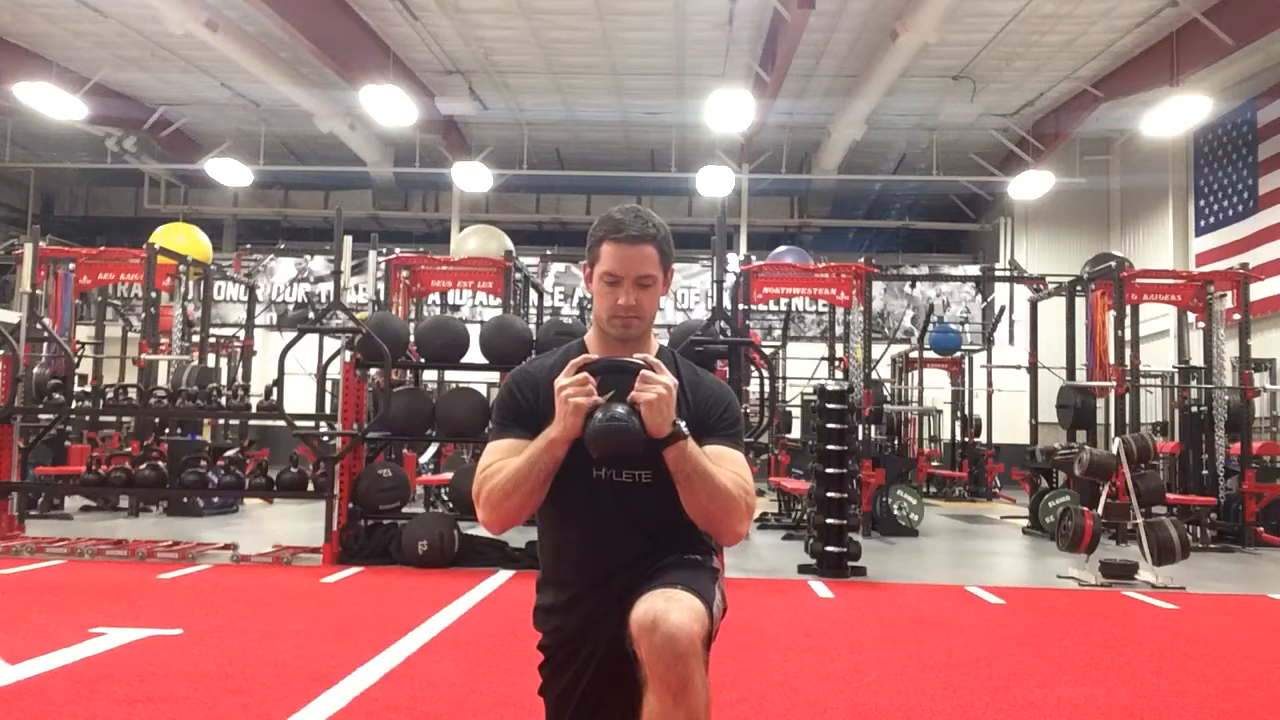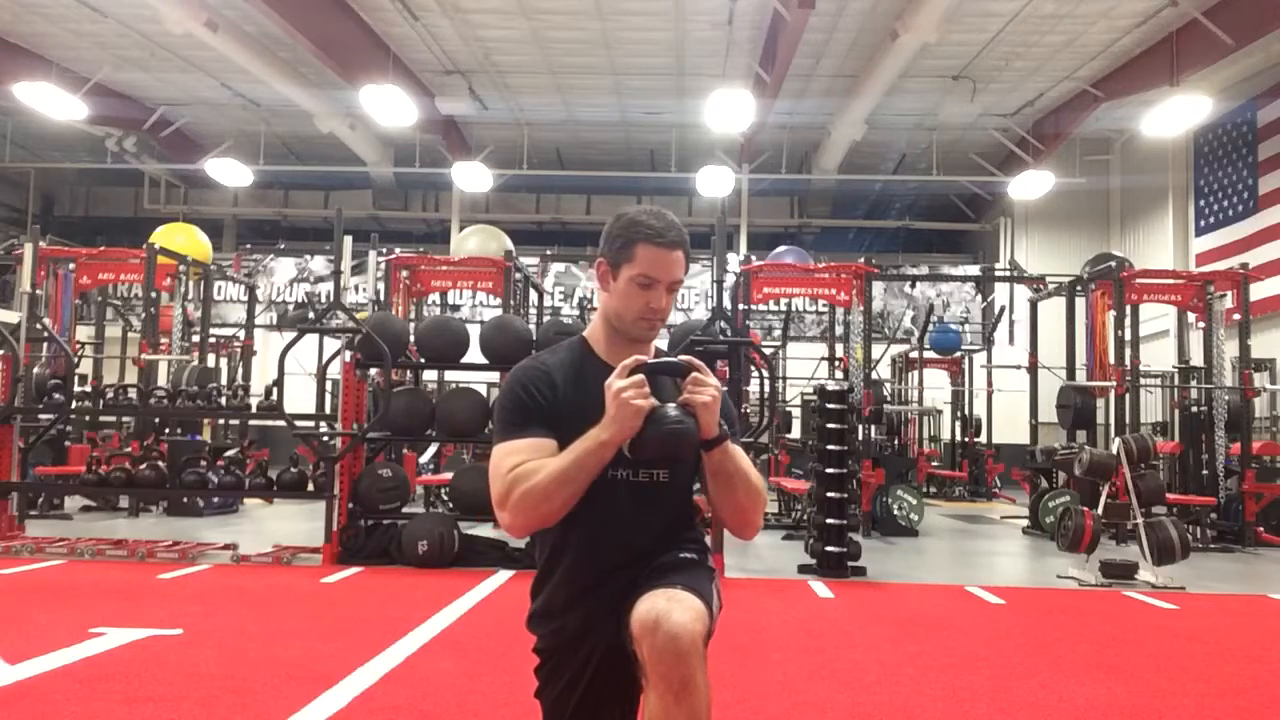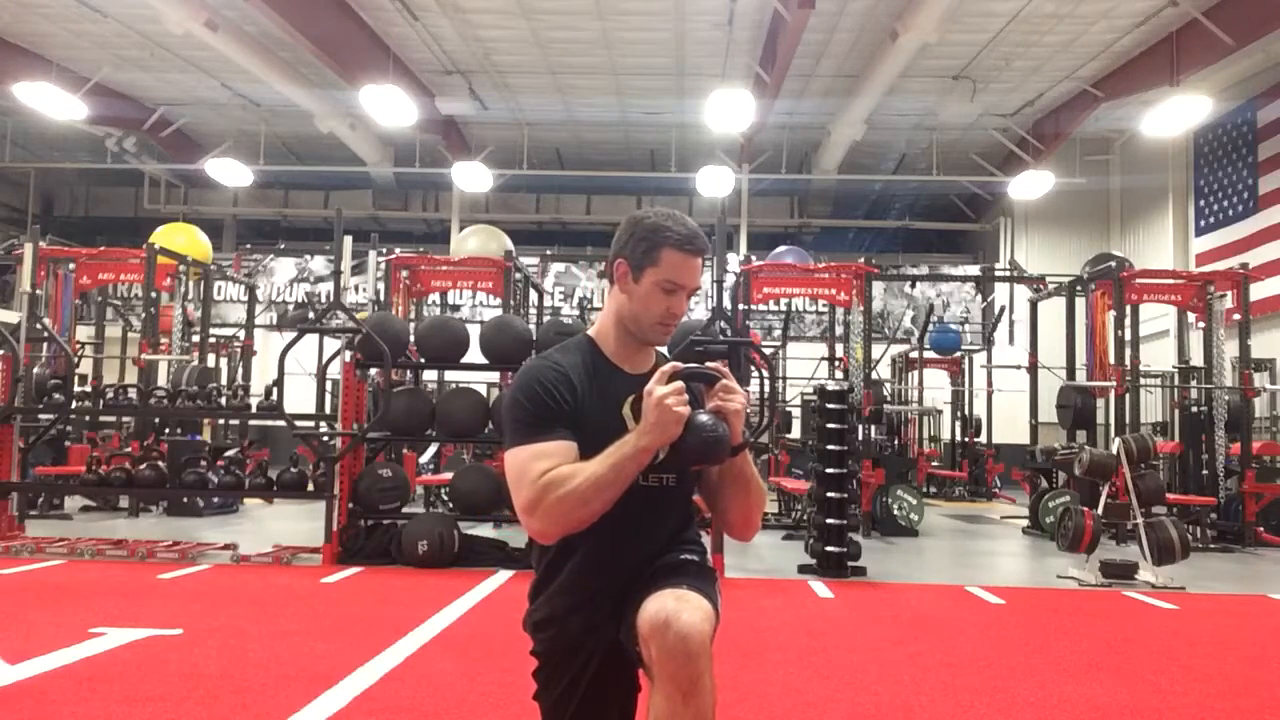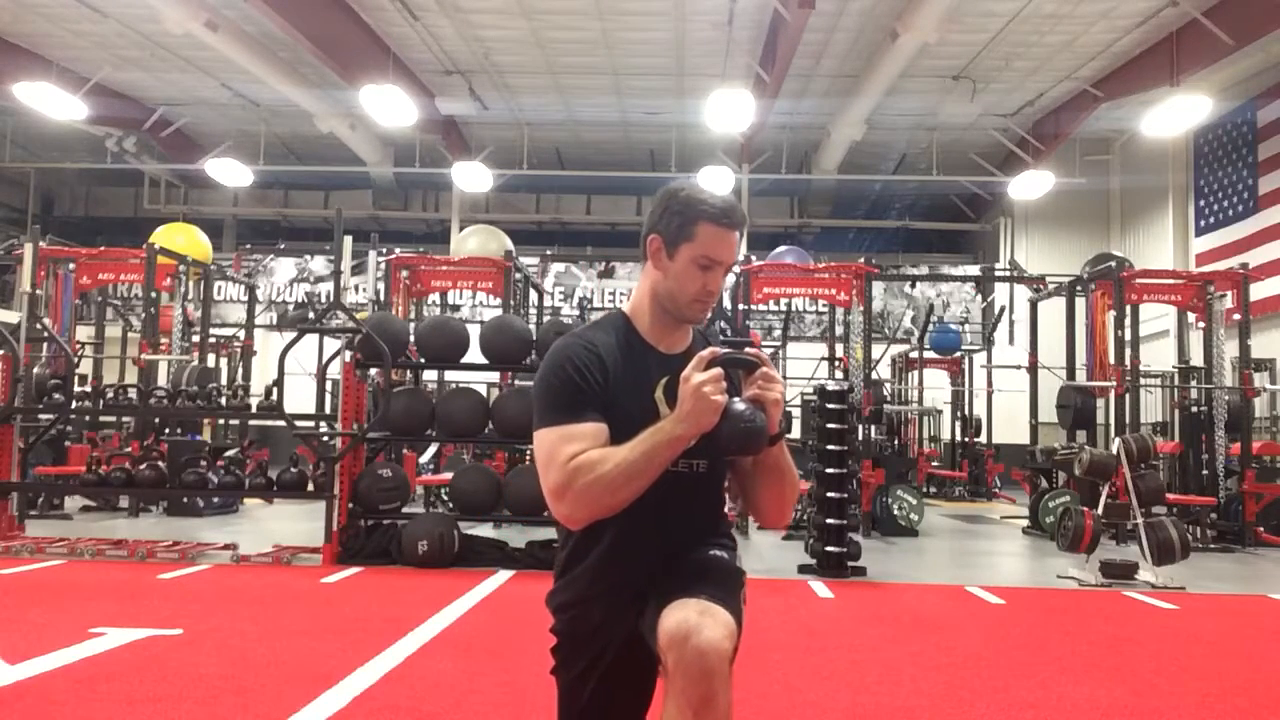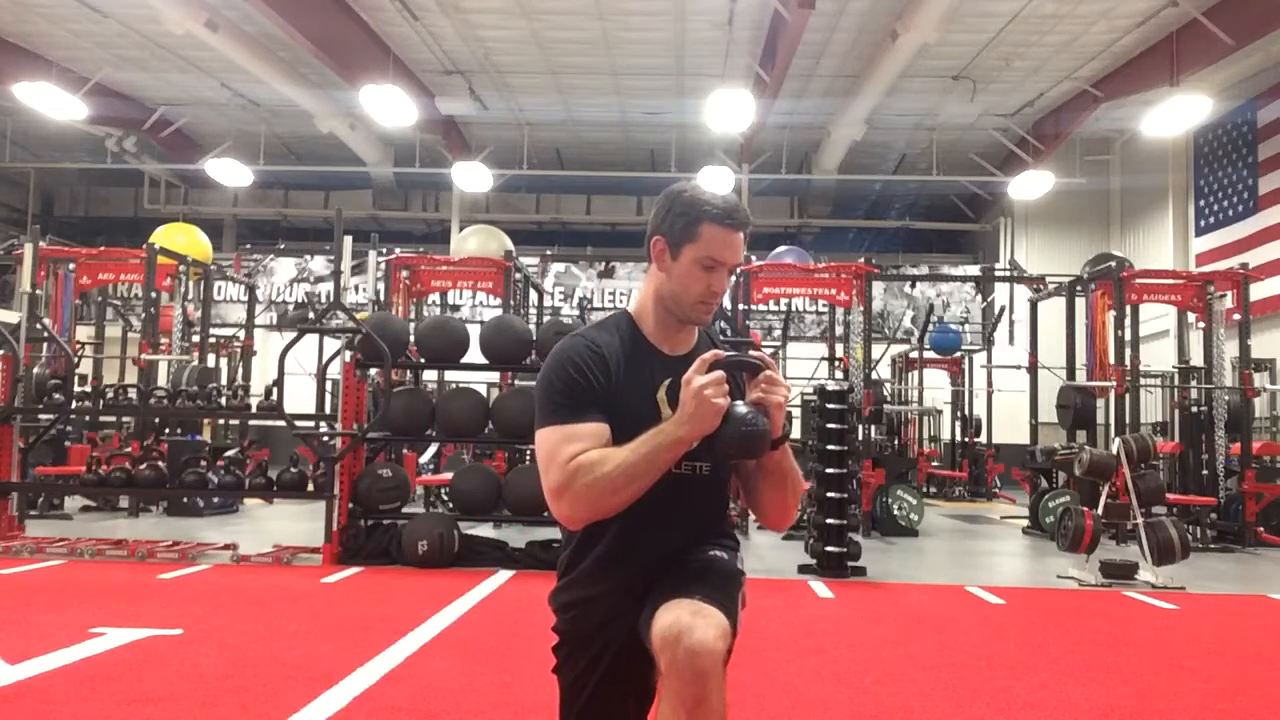
dt=1s
person 1, frame 1
left shoulder: (704, 393)
right shoulder: (534, 383)
left elbow: (733, 524)
right elbow: (493, 513)
left wrist: (671, 432)
right wrist: (561, 429)
left hip: (674, 576)
right hip: (574, 603)
left knee: (667, 631)
person 1, frame 2
left shoulder: (693, 386)
right shoulder: (539, 380)
left elbow: (746, 522)
right elbow: (515, 511)
left wrist: (713, 434)
right wrist: (612, 428)
left hip: (669, 572)
right hip: (573, 604)
left knee: (669, 632)
person 1, frame 3
left shoulder: (689, 386)
right shoulder: (548, 379)
left elbow: (742, 525)
right elbow: (542, 516)
left wrist: (733, 440)
right wrist: (647, 436)
left hip: (669, 574)
right hip: (576, 609)
left knee: (679, 630)
person 1, frame 4
left shoulder: (724, 368)
right shoulder: (581, 357)
left elbow: (774, 514)
right elbow: (571, 500)
left wrist: (769, 429)
right wrist: (682, 423)
left hip: (696, 563)
right hip: (600, 590)
left knee: (701, 646)
person 1, frame 5
left shoulder: (728, 369)
right shoulder: (584, 357)
left elbow: (777, 515)
right elbow: (570, 501)
left wrist: (773, 433)
right wrist: (683, 426)
left hip: (696, 564)
right hip: (603, 589)
left knee: (693, 646)
